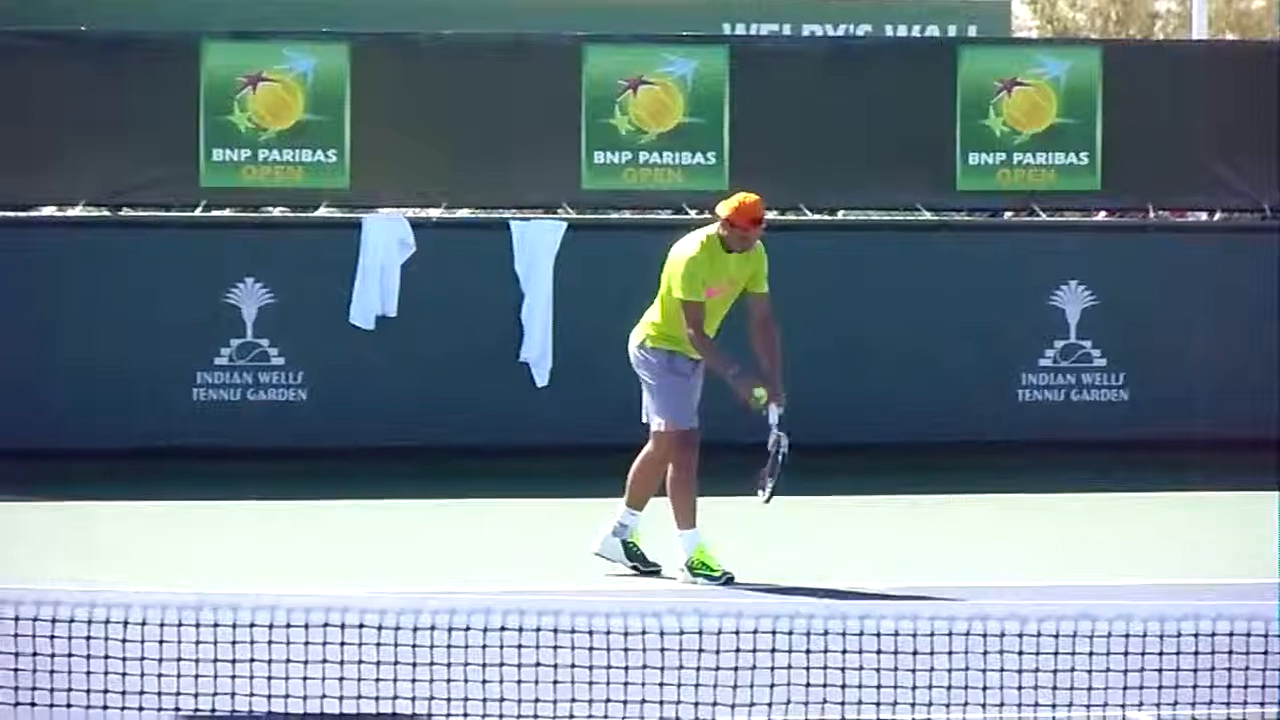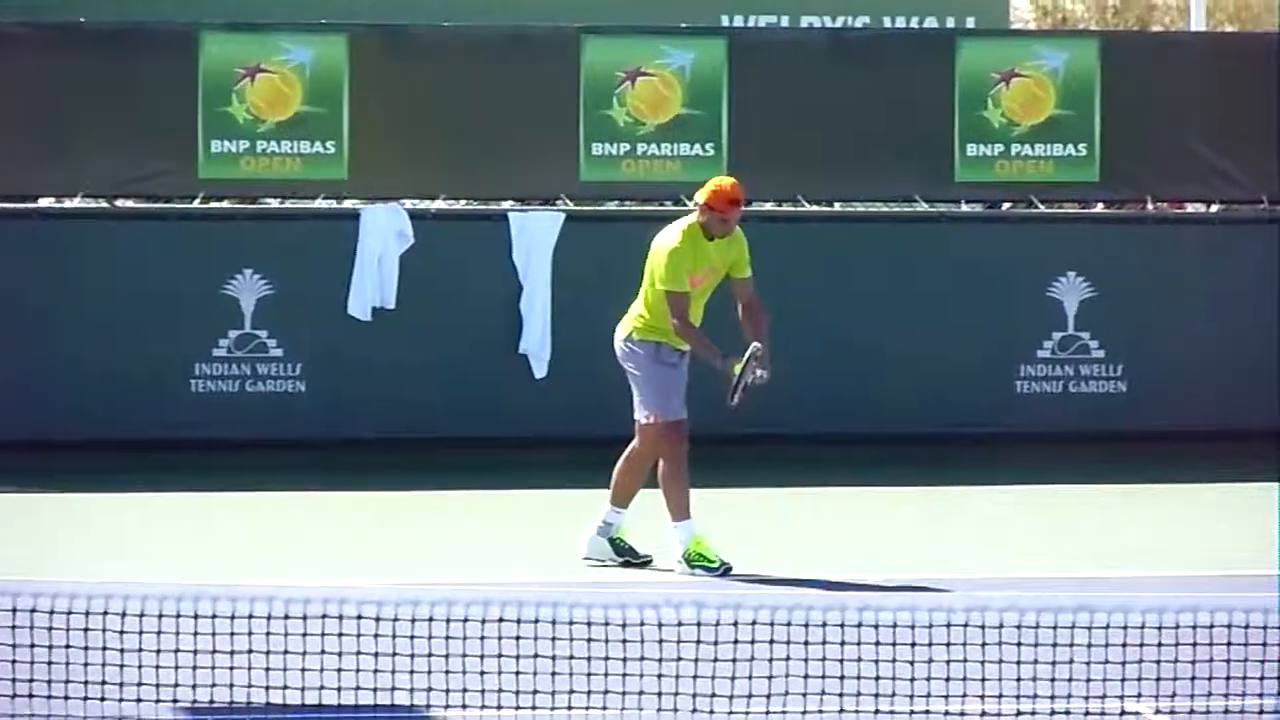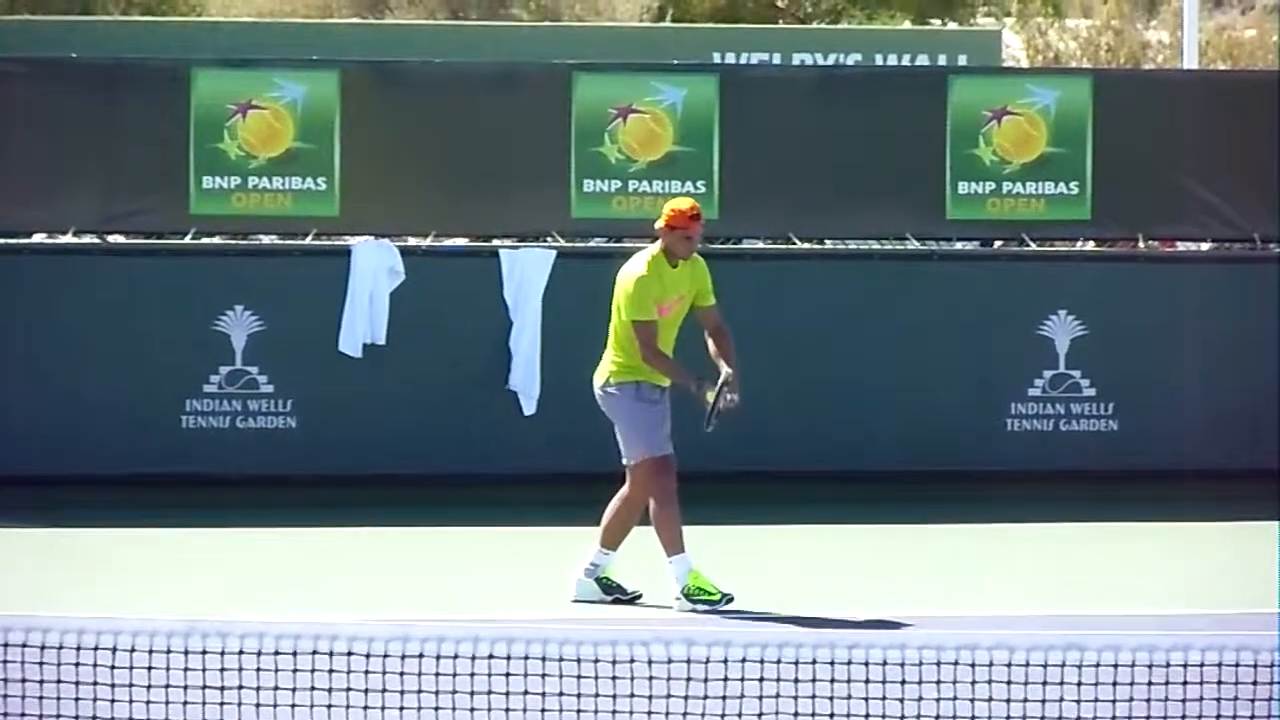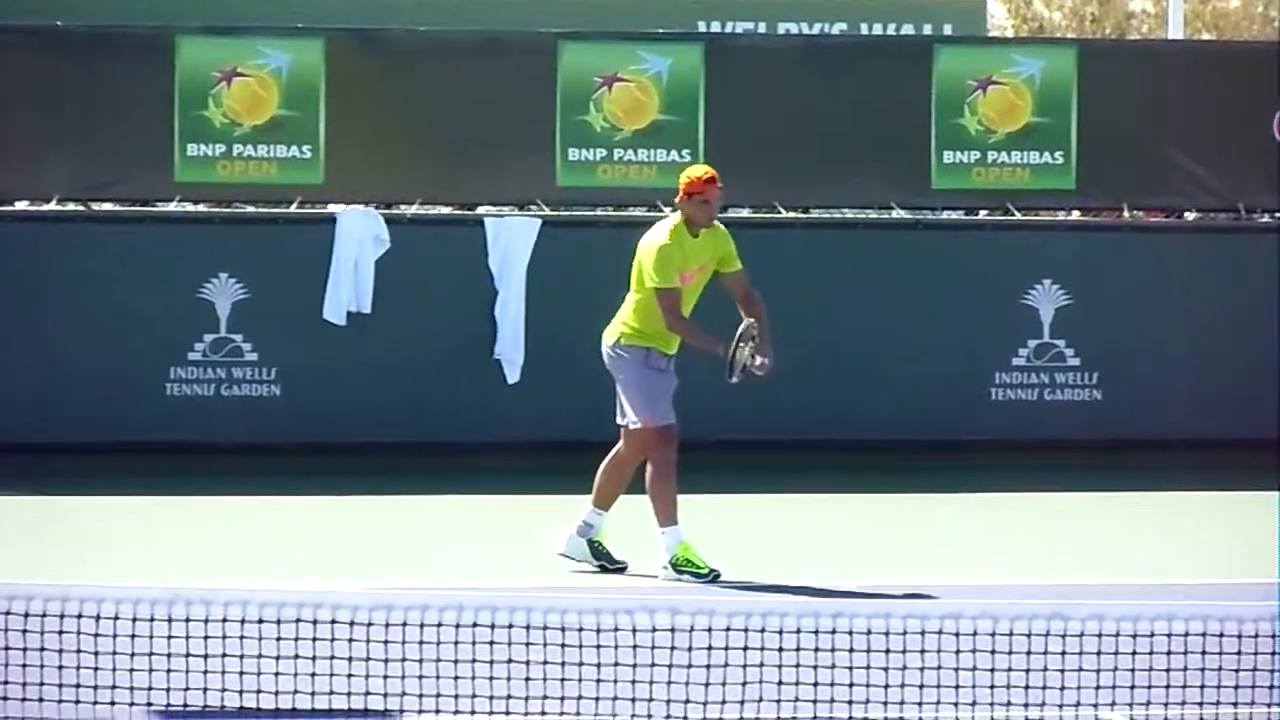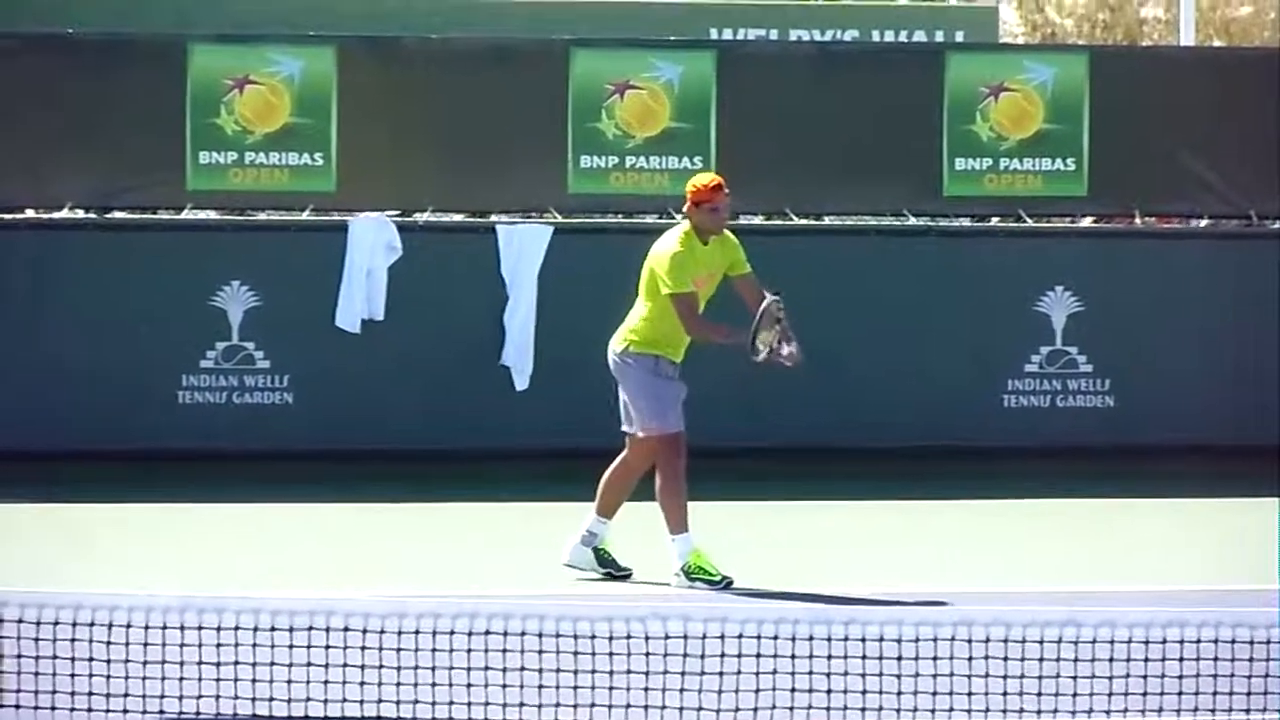
dt=0.5s
person 1, frame 1
left shoulder: (755, 254)
right shoulder: (691, 256)
left elbow: (762, 319)
right elbow: (694, 331)
left wrist: (773, 378)
right wrist: (735, 376)
left hip: (690, 354)
right hip: (660, 348)
left knee: (661, 446)
right knee: (683, 446)
left ankle: (618, 535)
right ankle: (692, 554)
person 1, frame 2
left shoulder: (734, 240)
right shoulder: (674, 246)
left elbow: (748, 302)
right elbow: (679, 321)
left wrist: (760, 351)
right wrist: (722, 362)
left hip: (672, 347)
right hip: (646, 342)
left knee: (648, 442)
right knee: (673, 439)
left ankle: (603, 534)
right ankle: (689, 547)
person 1, frame 3
left shoulder: (696, 268)
right shoulder: (640, 276)
left elbow: (714, 328)
right elbow: (648, 351)
left wrist: (728, 371)
right wrist: (696, 385)
left hip: (651, 384)
right hip: (626, 383)
left knee: (640, 485)
right knee: (661, 478)
left ankle: (592, 576)
right ankle: (686, 582)
person 1, frame 4
left shoulder: (718, 236)
right shoulder: (662, 244)
left elbow: (745, 295)
right elbow: (672, 319)
left wrist: (761, 342)
right wrist: (722, 347)
left hip: (655, 350)
right hip: (634, 346)
left knee: (633, 446)
right knee: (663, 442)
left ankle: (584, 534)
right ankle: (675, 552)
person 1, frame 5
left shoulder: (725, 243)
right shoulder: (673, 253)
left elbow: (757, 298)
right elbow: (693, 324)
right wrist: (747, 338)
left hip: (659, 357)
right hip: (641, 354)
left knee: (638, 455)
right knee: (671, 451)
left ankle: (587, 543)
right ankle: (687, 560)
